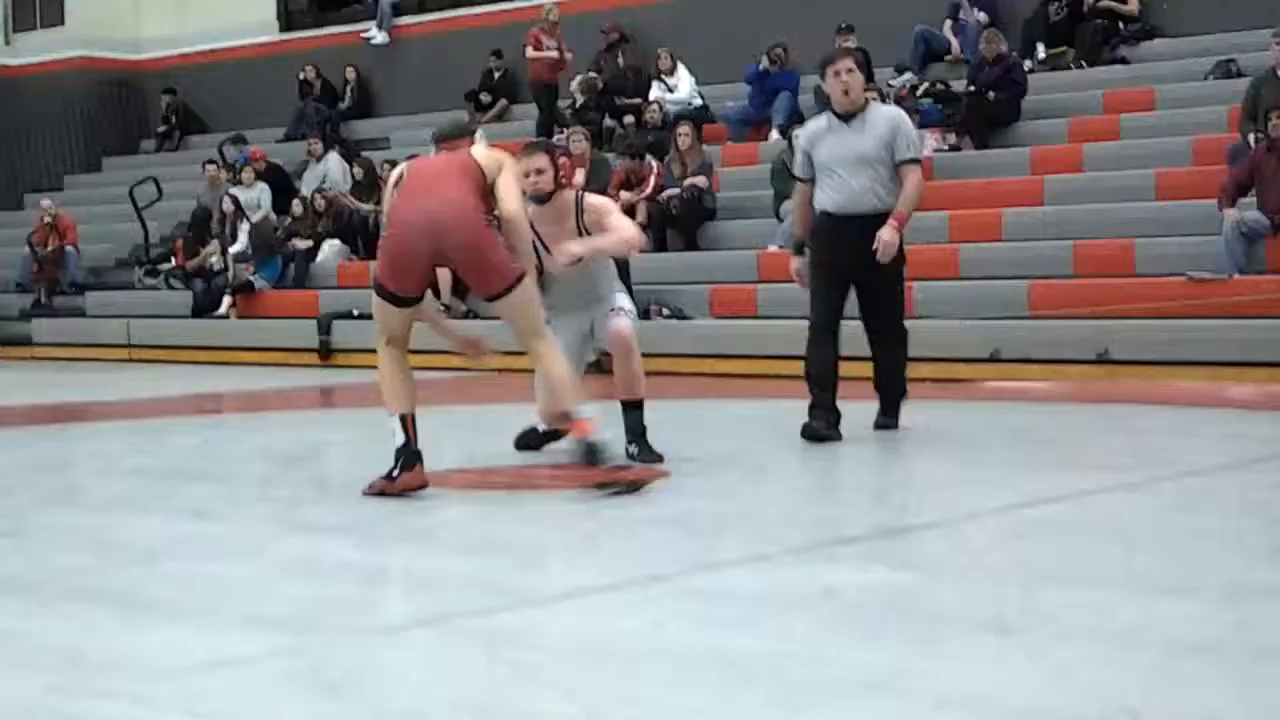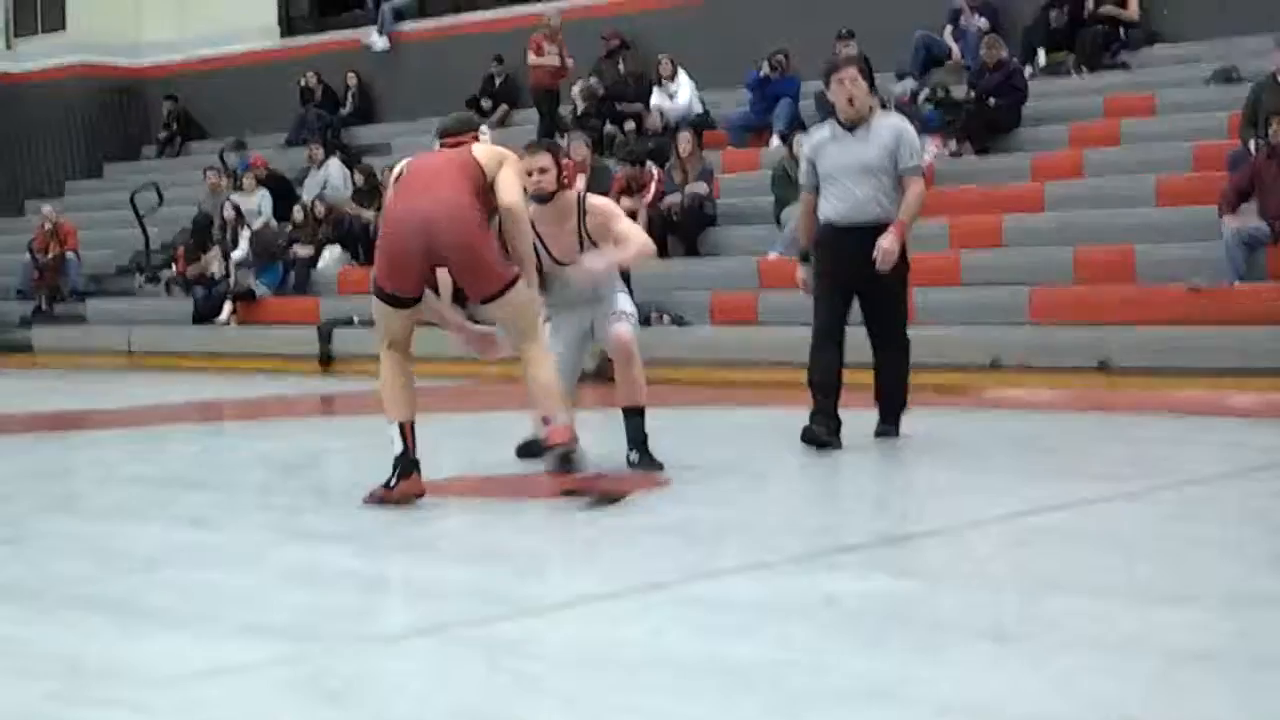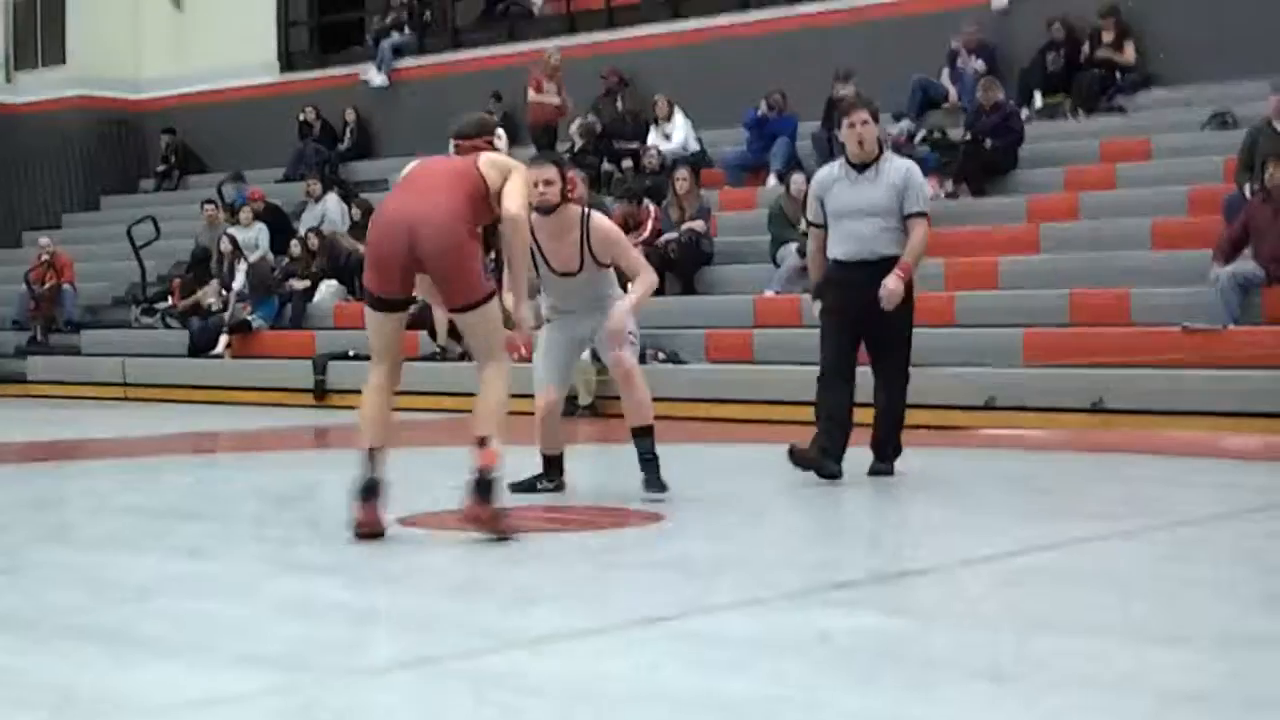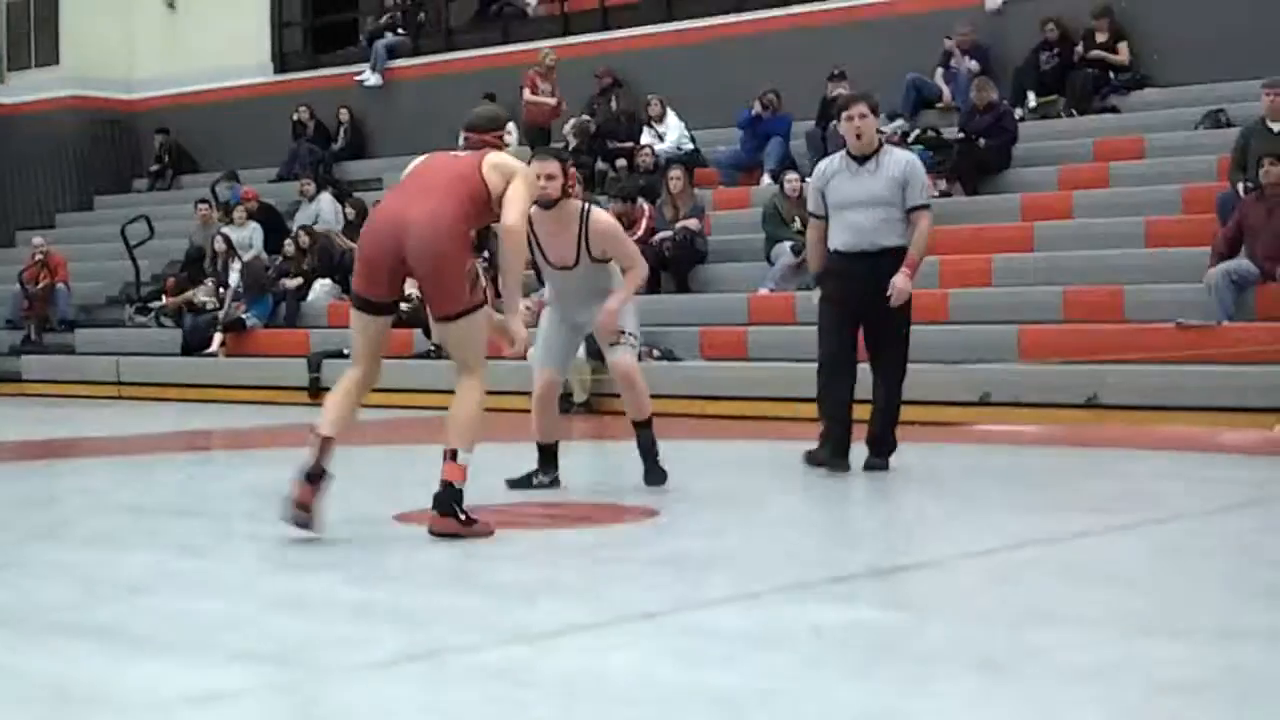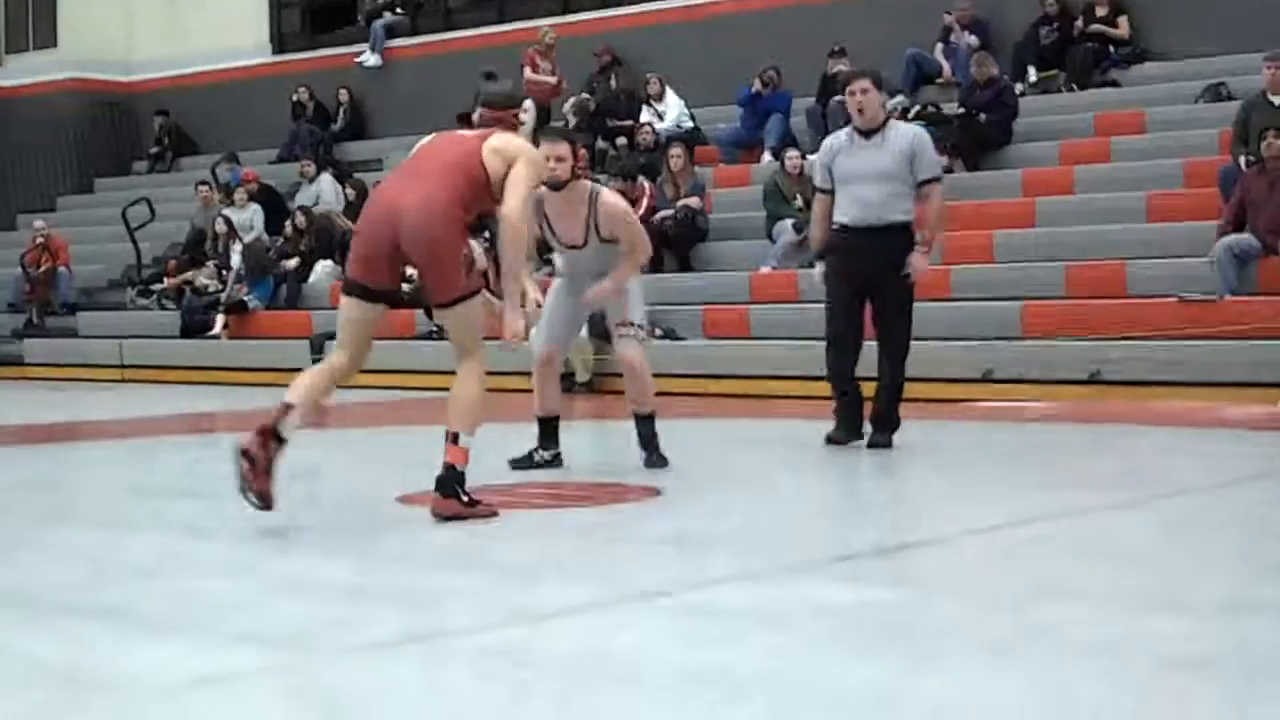
dt=0.1s
person 1, frame 1
left shoulder: (402, 172)
right shoulder: (494, 159)
right elbow: (511, 212)
left wrist: (446, 331)
right wrist: (529, 284)
left hip: (407, 228)
right hip: (463, 226)
left knee: (390, 345)
right knee: (540, 340)
left ankle: (407, 463)
right ankle: (591, 451)
person 1, frame 2
left shoulder: (405, 167)
right shoulder: (498, 156)
right elbow: (512, 204)
left wrist: (461, 326)
right wrist: (531, 283)
left hip: (401, 228)
right hip: (460, 224)
left knee: (394, 351)
right knee: (531, 342)
left ankle: (405, 470)
right ankle: (564, 456)
person 1, frame 3
left shoulder: (414, 168)
right shoulder: (508, 166)
left elbow: (420, 280)
right elbow: (513, 215)
right wrist: (520, 298)
left hip: (388, 226)
right hip: (443, 230)
left knee: (383, 369)
right knee: (494, 361)
left ankle: (369, 497)
right ankle: (483, 493)
person 1, frame 4
left shoulder: (424, 162)
right shoulder: (514, 168)
right elbow: (512, 226)
left wrist: (484, 315)
right wrist: (512, 314)
left hip: (382, 228)
right hip: (436, 236)
left knee: (361, 371)
right knee: (471, 373)
left ankle: (314, 478)
right ankle: (448, 506)
person 1, frame 5
left shoulder: (433, 140)
right shoulder: (523, 151)
right elbow: (513, 216)
left wrist: (478, 302)
right wrist: (512, 306)
left hip: (379, 212)
right hip: (434, 221)
left knee: (345, 358)
right knee: (470, 357)
left ankle: (267, 440)
right ankle: (451, 488)
person 2, frame 1
left shoulder: (893, 121)
right shoulder: (811, 133)
left elbow: (913, 178)
right elbow: (803, 194)
left wrist: (895, 225)
right wrist: (798, 249)
left hip: (877, 234)
right hip: (828, 234)
left knee: (886, 328)
right knee: (822, 326)
left ankle: (889, 407)
right ankle: (823, 415)
person 2, frame 2
left shoulder: (897, 130)
right shoulder: (815, 141)
left elbow: (915, 187)
right elbow: (808, 203)
left wrist: (895, 233)
right wrist: (804, 258)
left hip: (881, 244)
right hip: (833, 244)
left knee: (889, 336)
right knee: (826, 334)
left ankle: (890, 415)
right ankle: (824, 421)
person 2, frame 3
left shoulder: (905, 173)
right shoulder: (825, 180)
left elbow: (919, 230)
right elbow: (817, 239)
left wrist: (900, 274)
right wrist: (817, 291)
left hip: (887, 280)
right hip: (841, 281)
left knee: (891, 373)
right knee: (834, 368)
left ankle: (885, 454)
right ankle: (826, 453)
person 2, frame 4
left shoulder: (906, 164)
right shoulder: (825, 171)
left elbow: (923, 223)
right elbow: (816, 230)
left wrist: (907, 271)
right wrist: (818, 280)
left hip: (889, 272)
right hip: (840, 273)
left knee: (889, 367)
right knee: (833, 360)
left ankle: (880, 448)
right ankle: (834, 446)
person 2, frame 5
left shoulder: (913, 139)
right shoulder: (832, 146)
left elbow: (933, 197)
right elbow: (822, 203)
left wrist: (924, 248)
right wrist: (819, 254)
left hip: (894, 244)
right hip: (845, 245)
left knee: (893, 341)
right knee: (840, 336)
left ankle: (884, 424)
right ankle: (848, 419)
person 3, frame 1
left shoulder: (594, 208)
left elbow: (633, 238)
left wrist: (582, 246)
left hip: (607, 299)
right hip: (562, 313)
left knee: (623, 337)
left ankle: (636, 439)
right ankle: (553, 425)
person 3, frame 2
left shoulder: (596, 210)
left elbow: (645, 246)
left wrist: (605, 261)
left hip: (607, 298)
right hip: (562, 311)
left knee: (623, 341)
left ankle: (636, 446)
person 3, frame 3
left shoulder: (598, 227)
left elbow: (647, 276)
left wrist: (625, 308)
left hip: (606, 311)
right hip: (559, 318)
left knee: (625, 366)
right knee: (546, 406)
left ankle: (649, 465)
right ankle: (552, 473)
person 3, frame 4
left shoulder: (598, 223)
right shoulder: (523, 227)
left elbow: (637, 267)
left wrist: (614, 304)
left hip: (607, 300)
right hip: (560, 307)
left knee: (625, 368)
right knee: (543, 387)
left ankle: (650, 456)
right ankle: (547, 469)
person 3, frame 5
left shoulder: (608, 204)
right shoulder: (533, 207)
left elbow: (642, 250)
left wrist: (609, 286)
left hip: (618, 278)
right hip: (571, 280)
left knee: (630, 360)
right knee: (544, 356)
left ankle: (649, 443)
right ankle: (547, 447)
